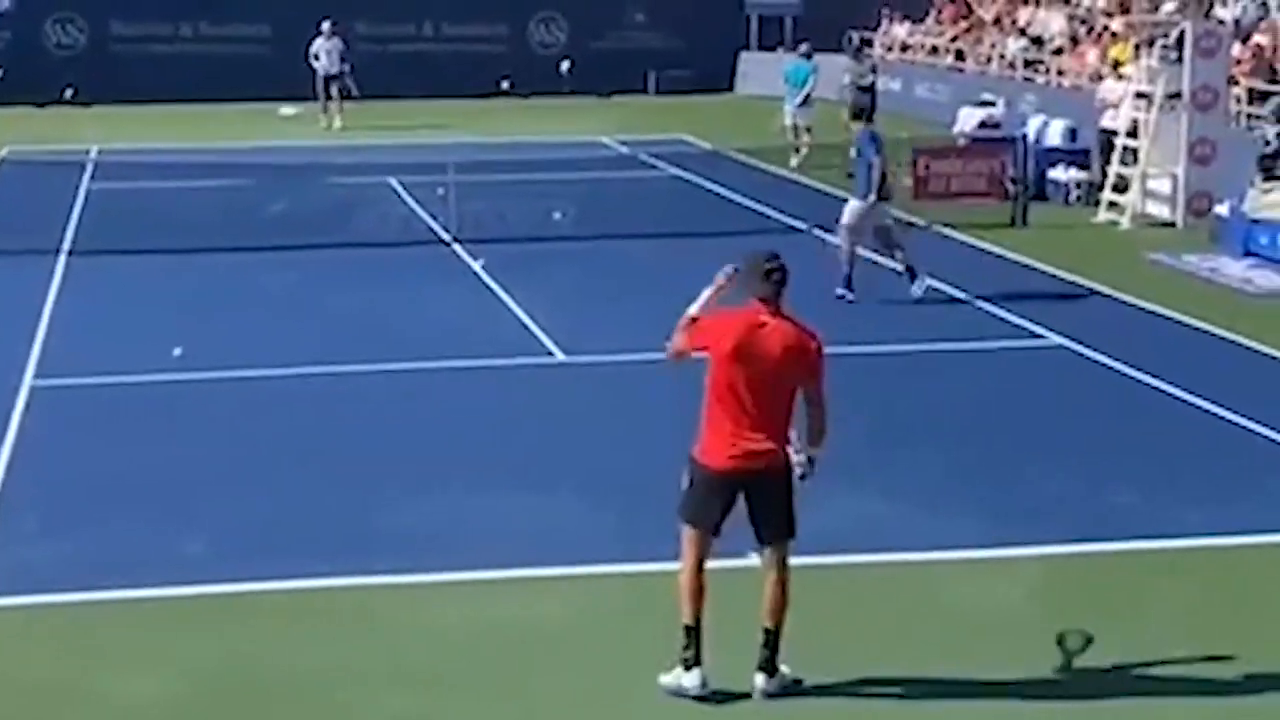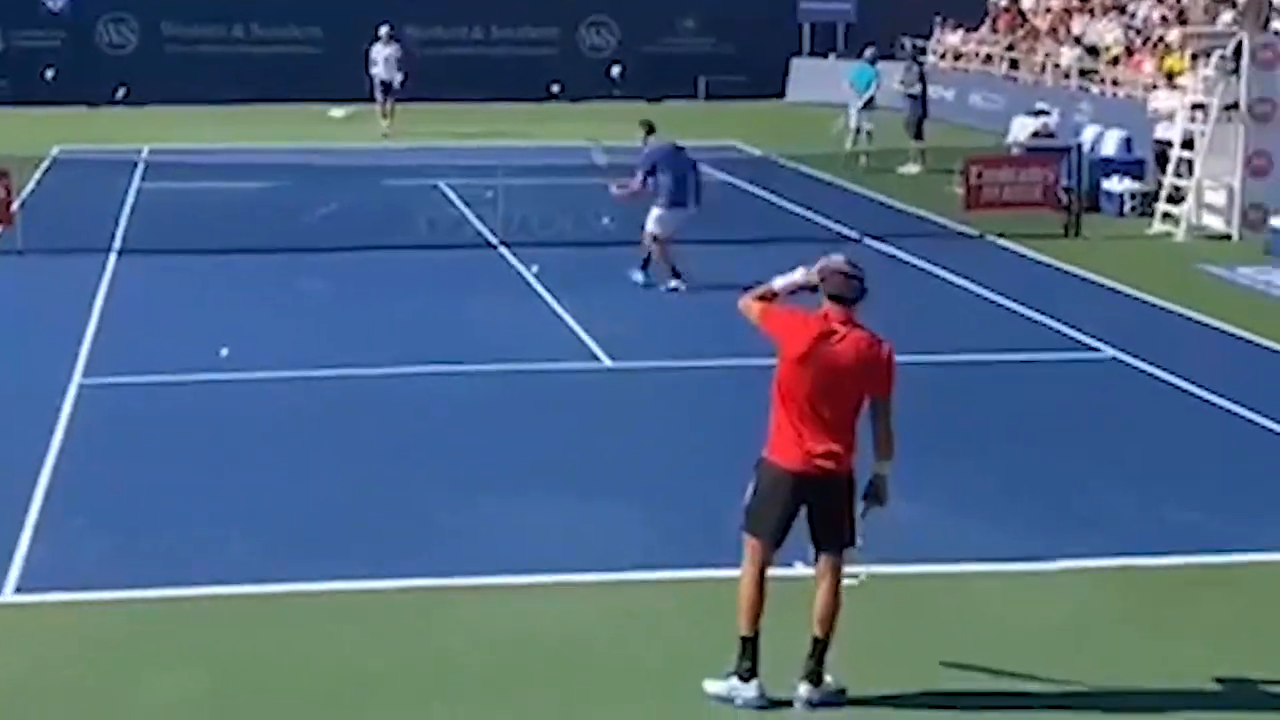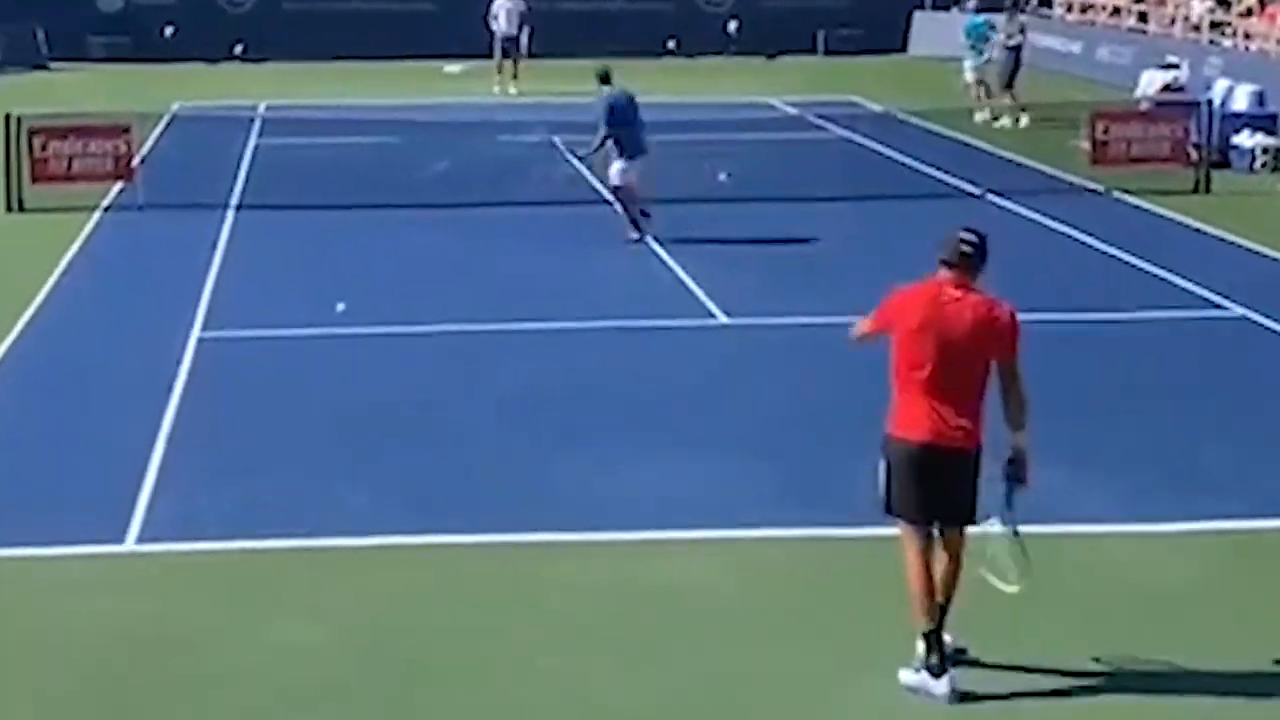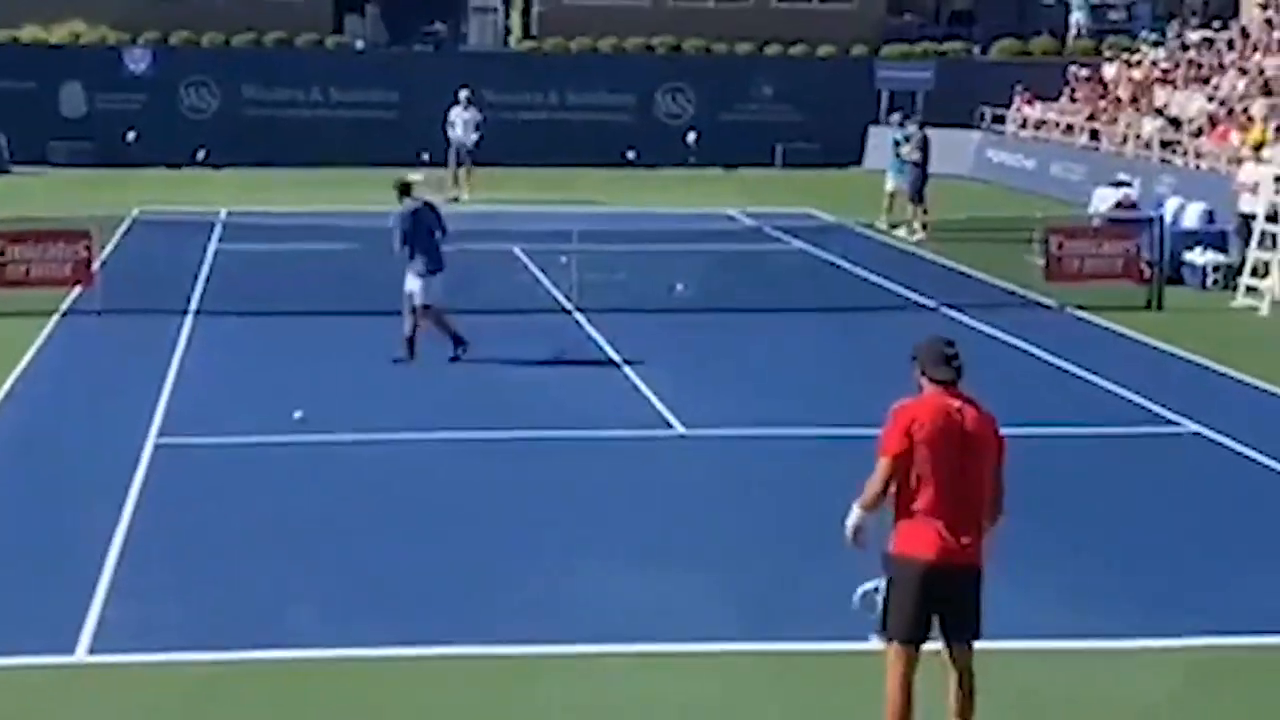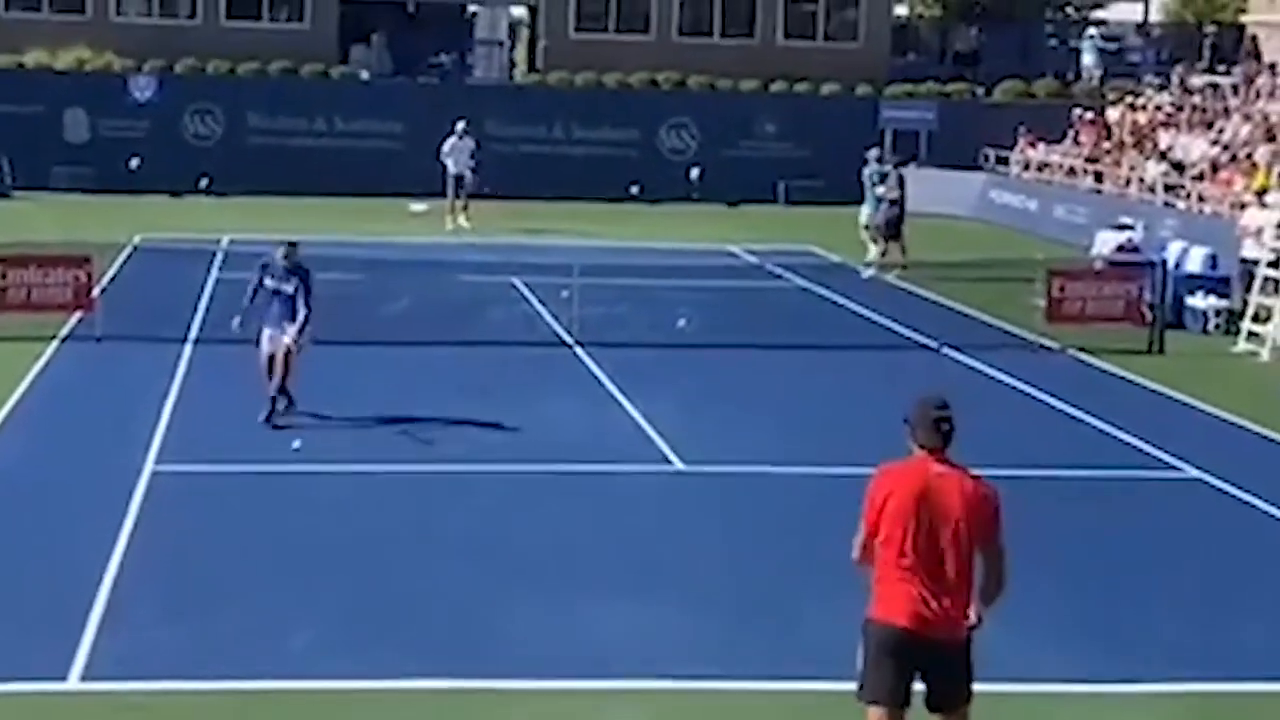
dt=1s
person 1, frame 1
left shoulder: (724, 325)
right shoulder: (805, 342)
left elbow: (674, 346)
right elbow: (817, 414)
left wrist: (711, 293)
right wrist: (809, 454)
left hip: (715, 462)
right hip: (770, 466)
left knee: (693, 556)
right knee: (775, 564)
left ankle: (691, 665)
right ankle: (767, 670)
person 1, frame 2
left shoulder: (797, 328)
right shoulder: (875, 351)
left elbow: (747, 302)
right elbow: (882, 423)
left wrist: (802, 276)
right wrist: (881, 476)
left hip: (782, 466)
right hip: (834, 473)
left knee: (754, 563)
right knee: (829, 572)
left ankle: (746, 676)
right ankle: (812, 679)
person 1, frame 3
left shoulder: (906, 300)
right shoulder: (998, 315)
left elbow: (860, 332)
right elbow: (1011, 389)
right wrist: (1019, 448)
left hip: (909, 440)
right hip: (962, 445)
left knee: (917, 547)
right knee: (952, 543)
left ankle: (934, 666)
right ankle: (934, 639)
person 1, frame 4
left shoulder: (909, 414)
right shoulder: (985, 422)
left elbow: (880, 485)
right elbow: (995, 503)
left wrist: (856, 517)
left hip: (915, 554)
right hip: (967, 559)
left knee: (901, 664)
right knee: (961, 660)
person 1, frame 5
left shoulder: (888, 479)
right shoulder: (980, 494)
left elbow: (861, 553)
right elbow: (996, 578)
right wrist: (977, 609)
left hip: (891, 622)
right hip: (950, 629)
